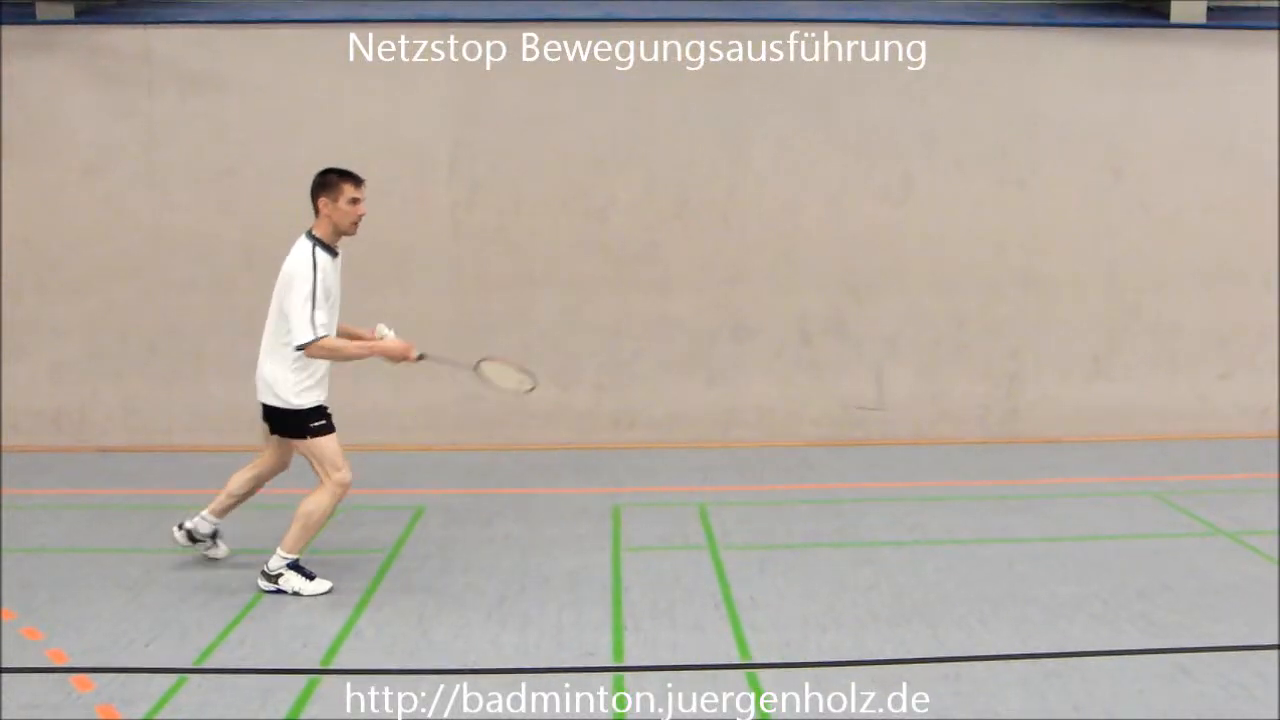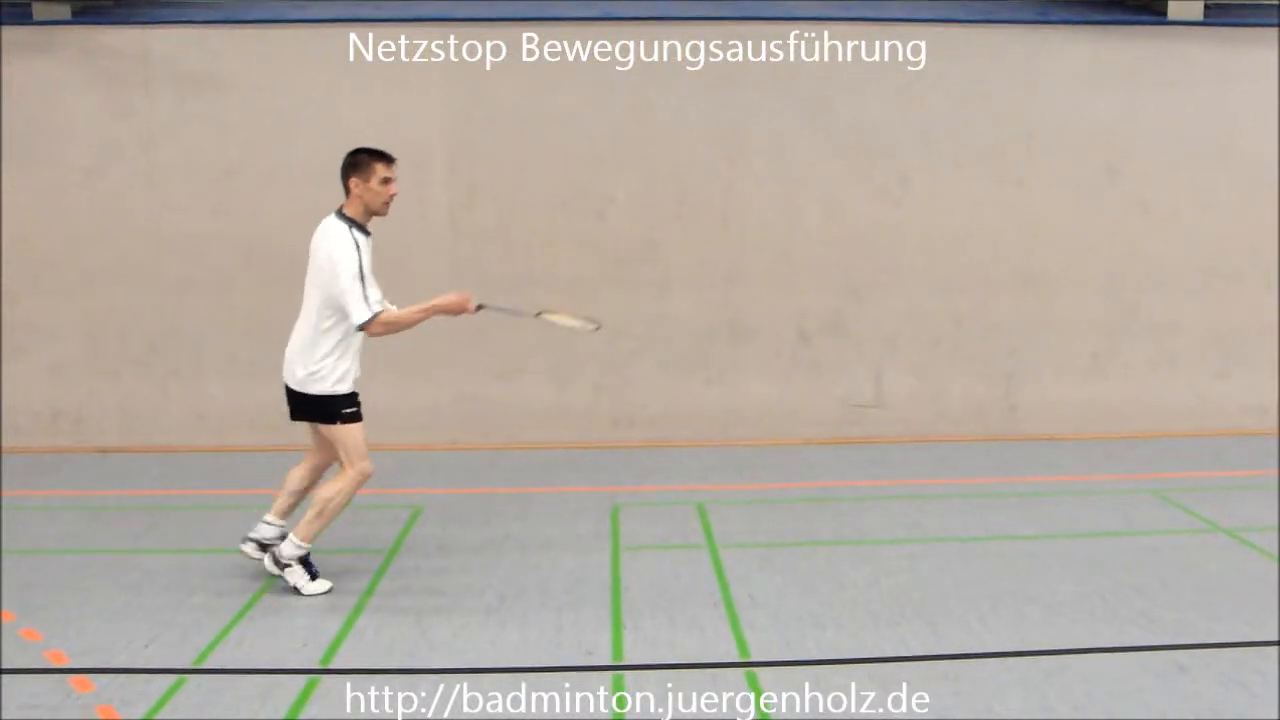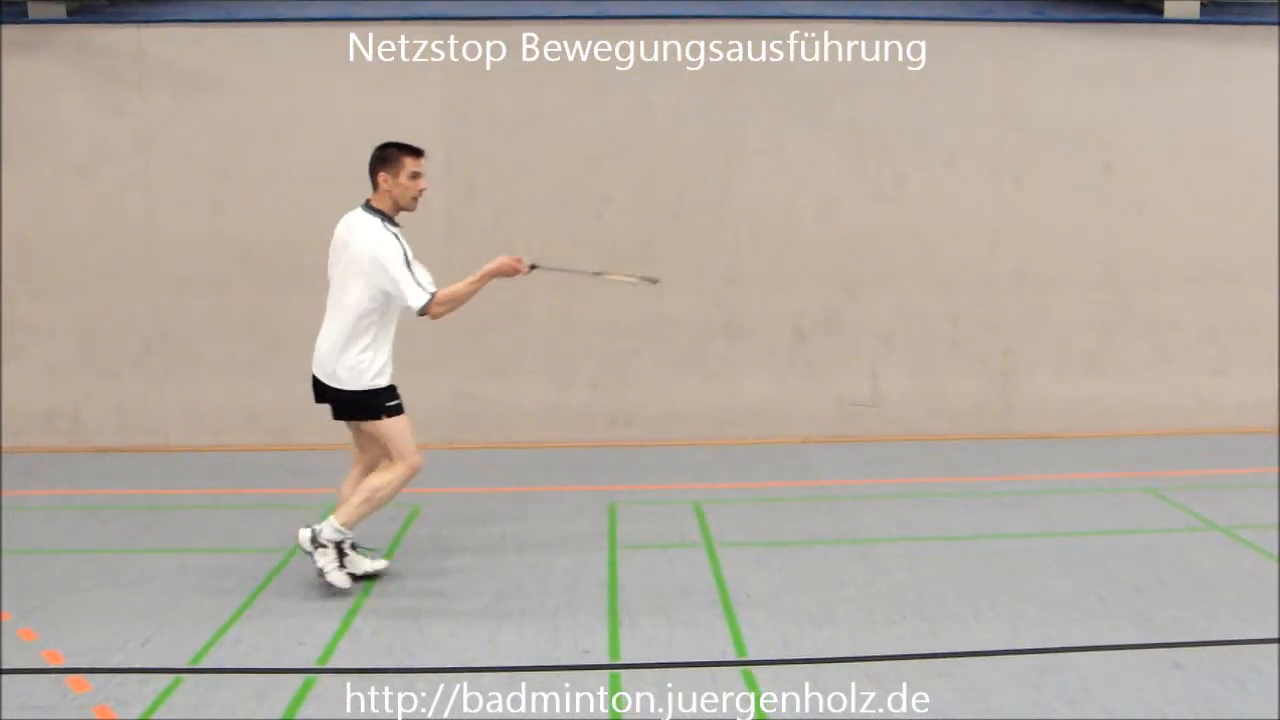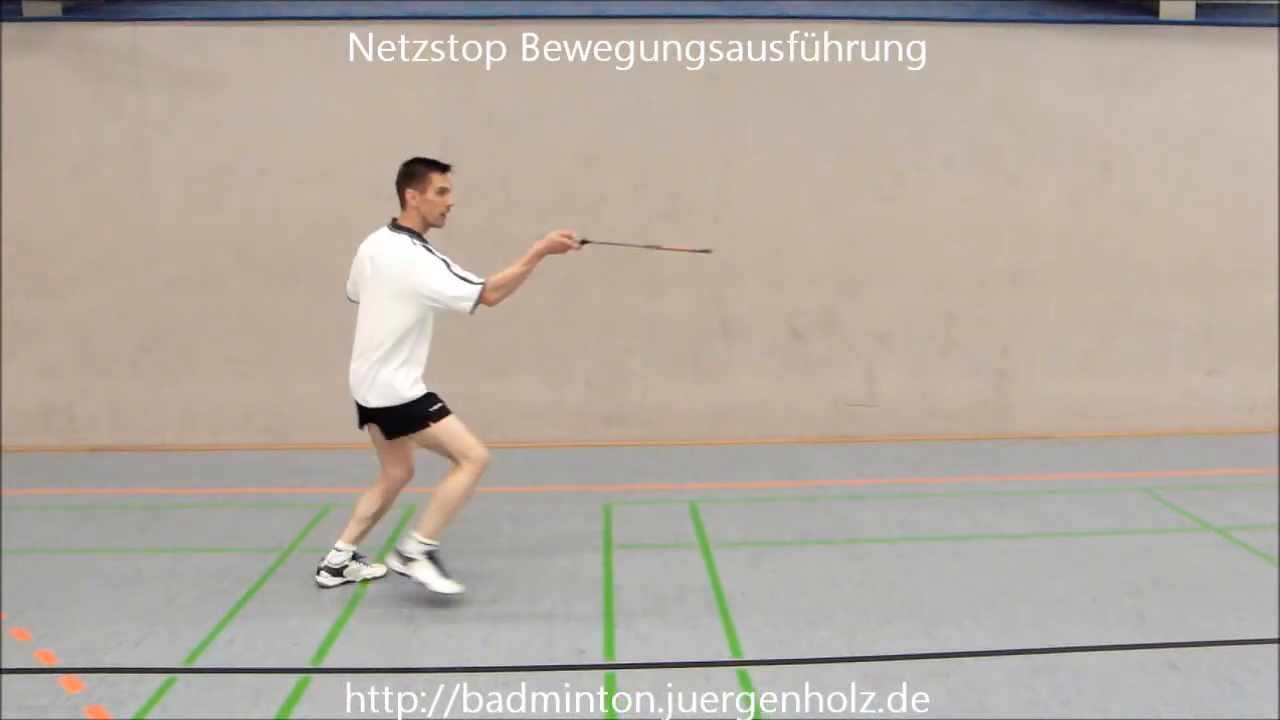
dt=0.4s
person 1, frame 1
left shoulder: (321, 253)
right shoulder: (308, 264)
right elbow: (312, 345)
left wrist: (361, 334)
right wrist: (378, 349)
left hip: (284, 386)
right hip: (294, 392)
left knee: (272, 462)
right knee: (336, 478)
left ankle: (199, 527)
right ankle: (279, 567)
person 1, frame 2
left shoulder: (333, 229)
right shoulder: (345, 247)
right elbow: (372, 323)
left wrist: (392, 311)
right wrist: (436, 307)
left hip: (310, 368)
right hip: (324, 377)
left knee: (322, 456)
right knee: (357, 468)
left ankle: (266, 533)
right ankle: (290, 555)
person 1, frame 3
left shoulder: (351, 223)
right shoulder: (382, 243)
right elbow: (433, 305)
right wrist: (491, 272)
left hip: (336, 366)
right hip: (358, 373)
left knee: (371, 456)
right knee: (405, 461)
left ankle: (335, 548)
right ankle: (329, 533)
person 1, frame 4
left shoulder: (374, 244)
right shoulder: (416, 260)
left elbow: (354, 293)
right elbow: (489, 294)
right wrist: (540, 250)
left hip: (371, 384)
right hip: (396, 390)
left knee: (396, 473)
right knee: (473, 458)
left ankle: (337, 559)
right ankle: (416, 548)
